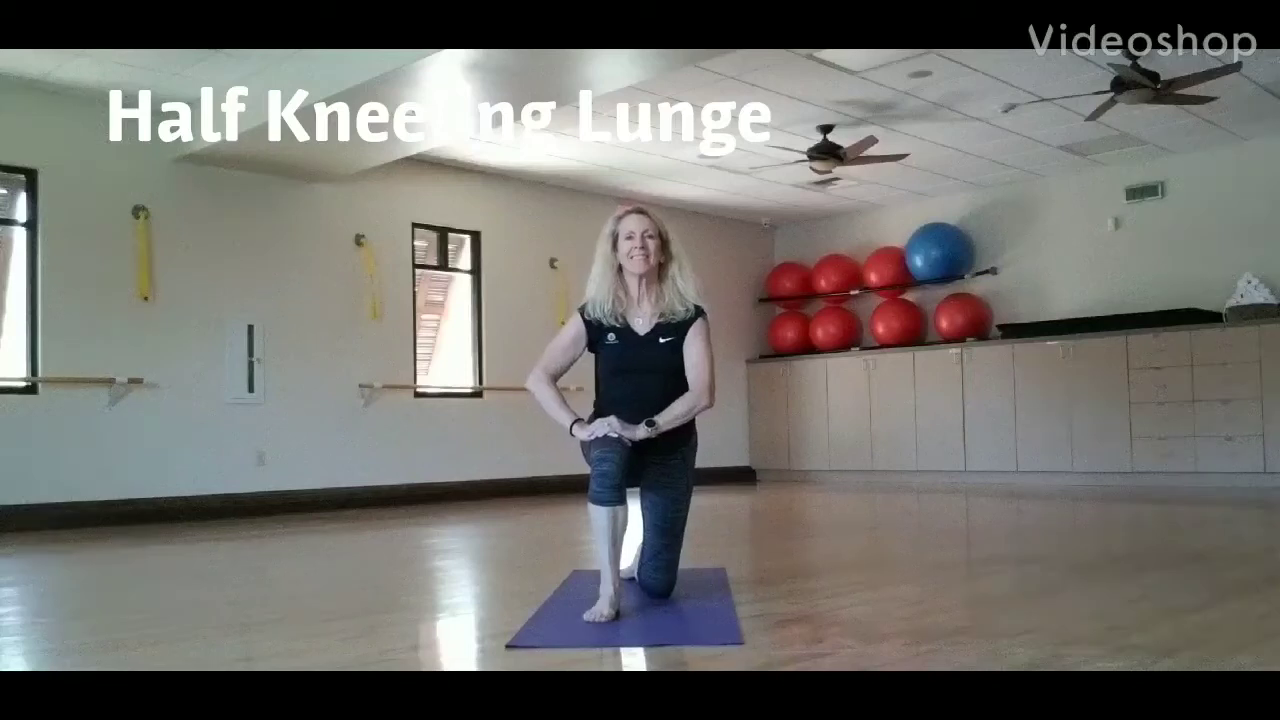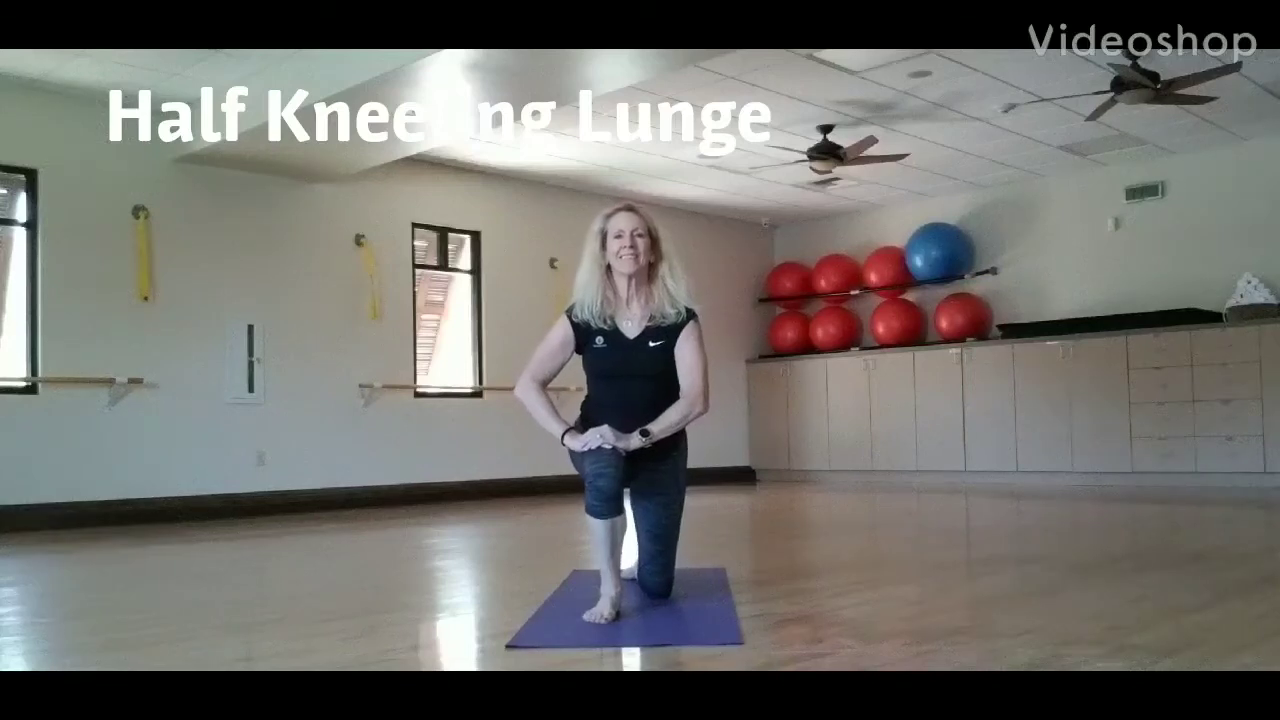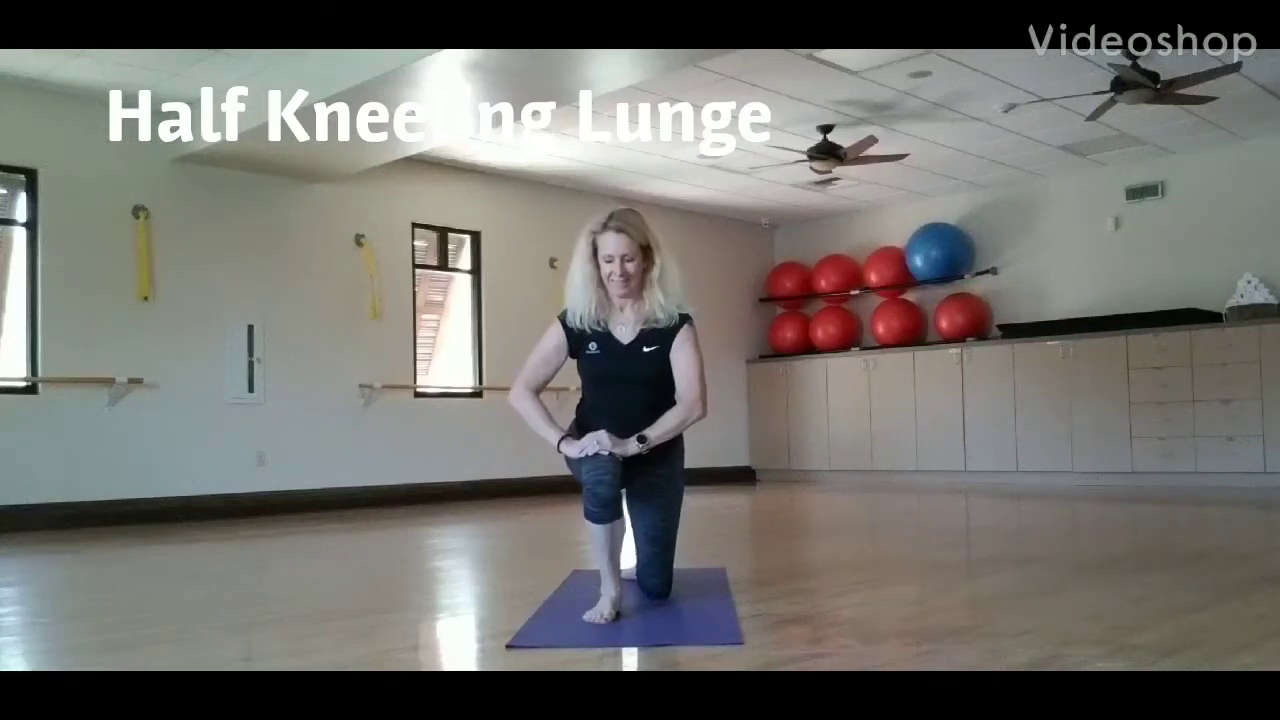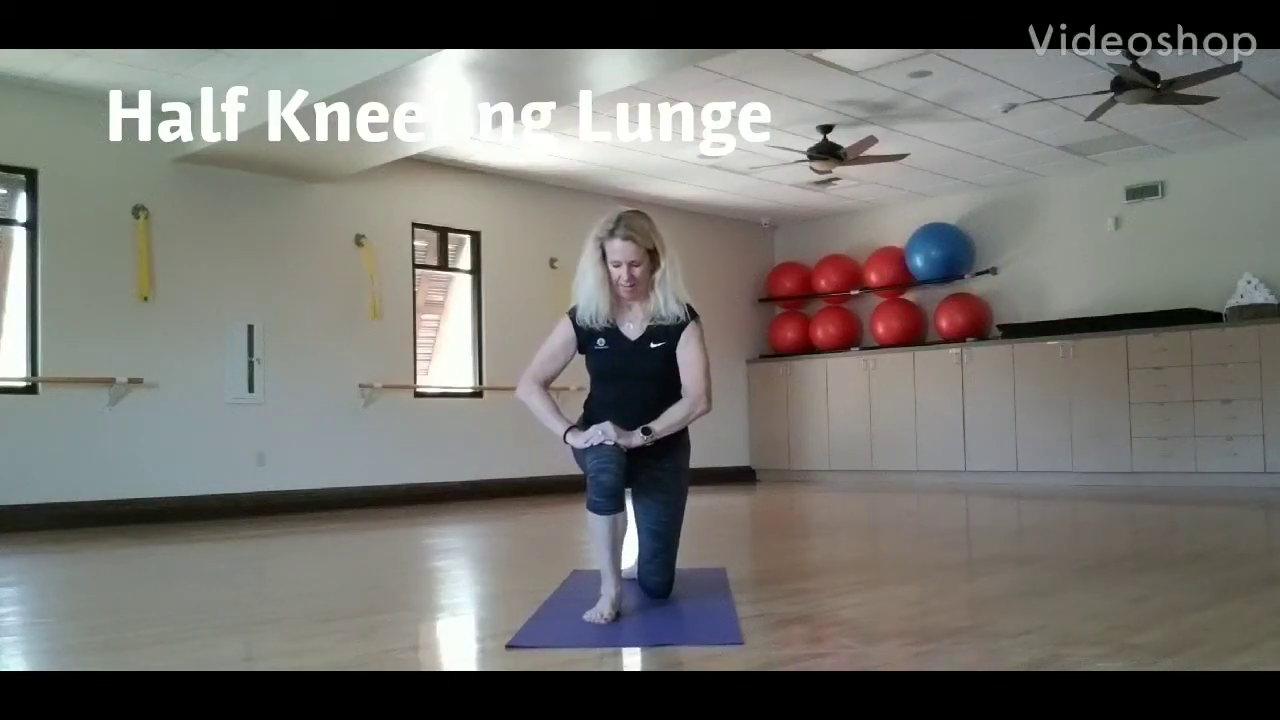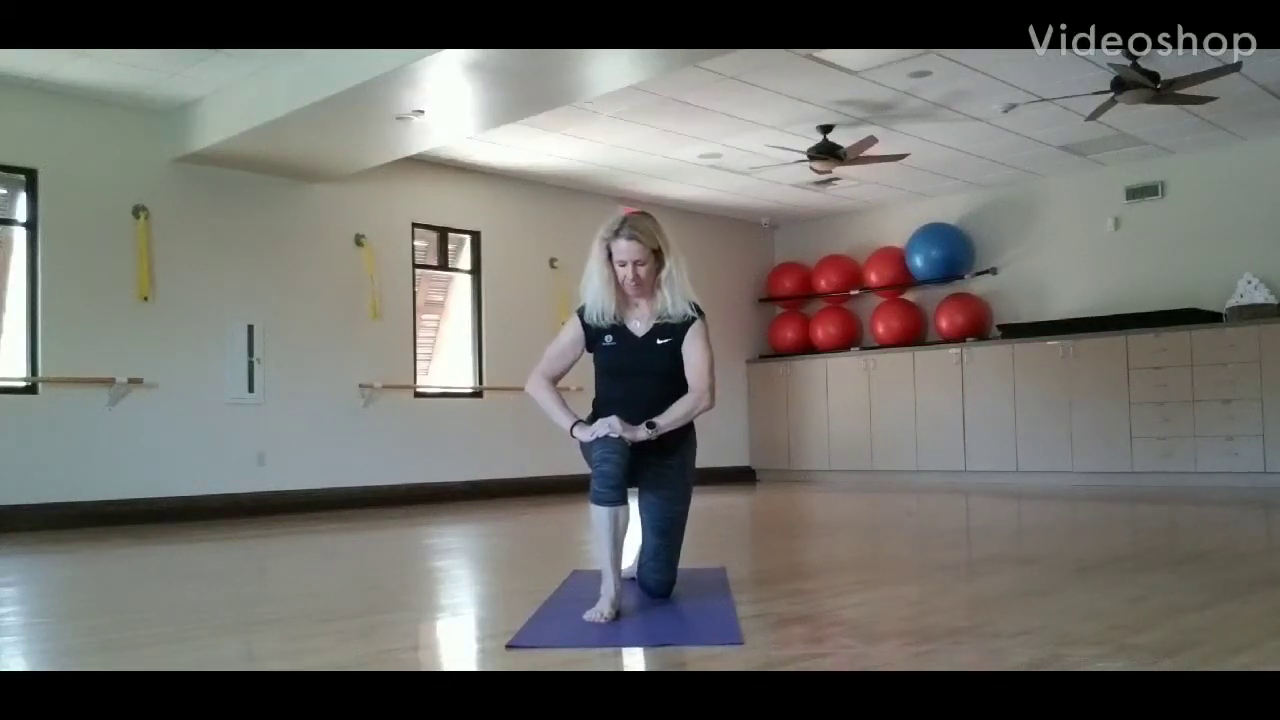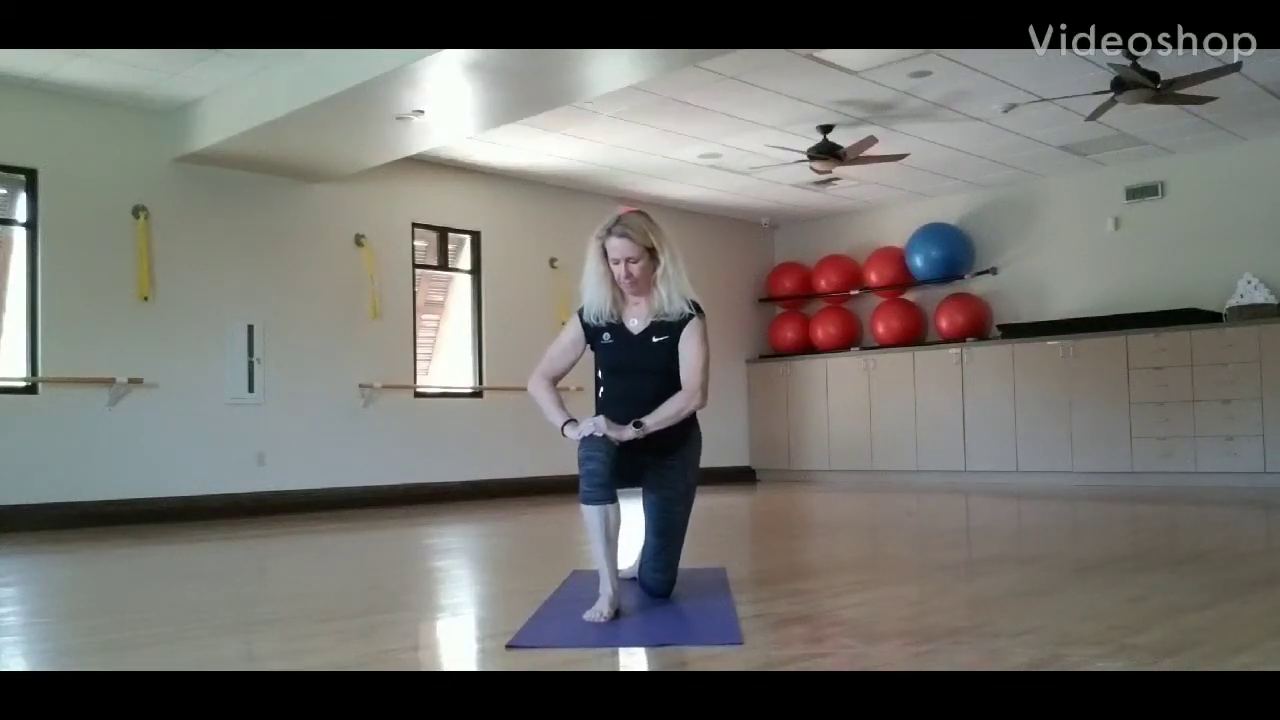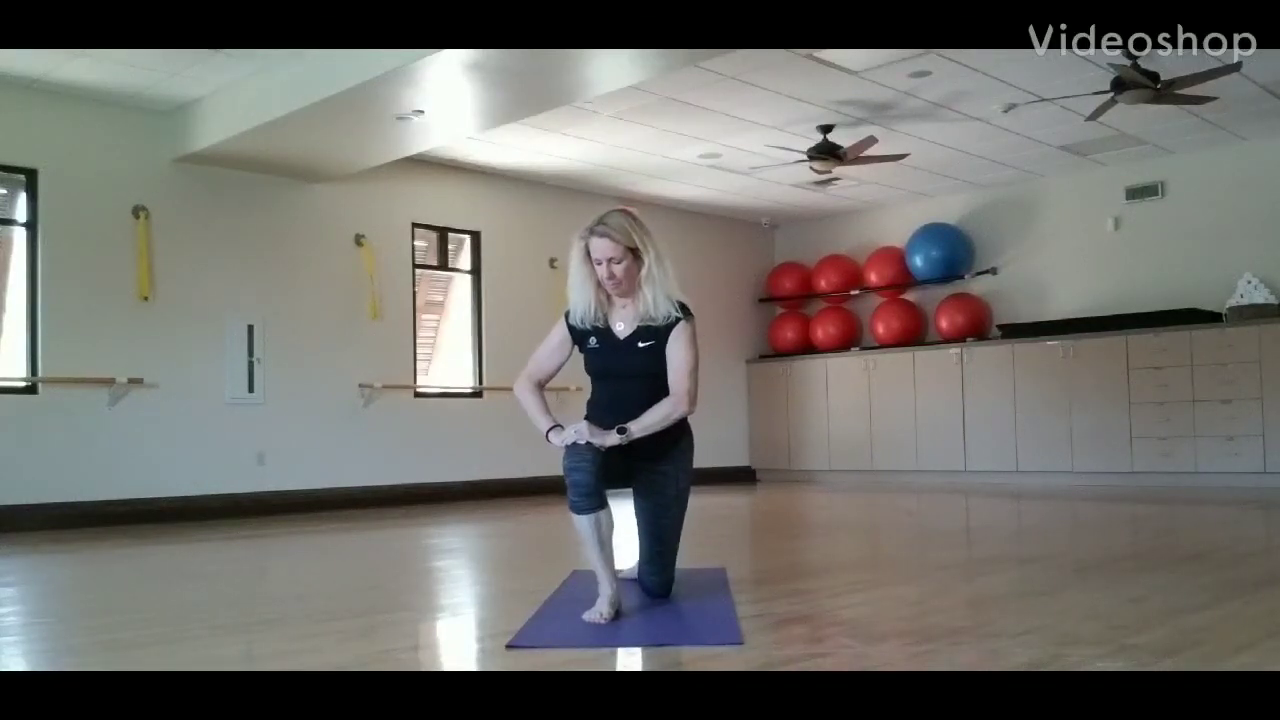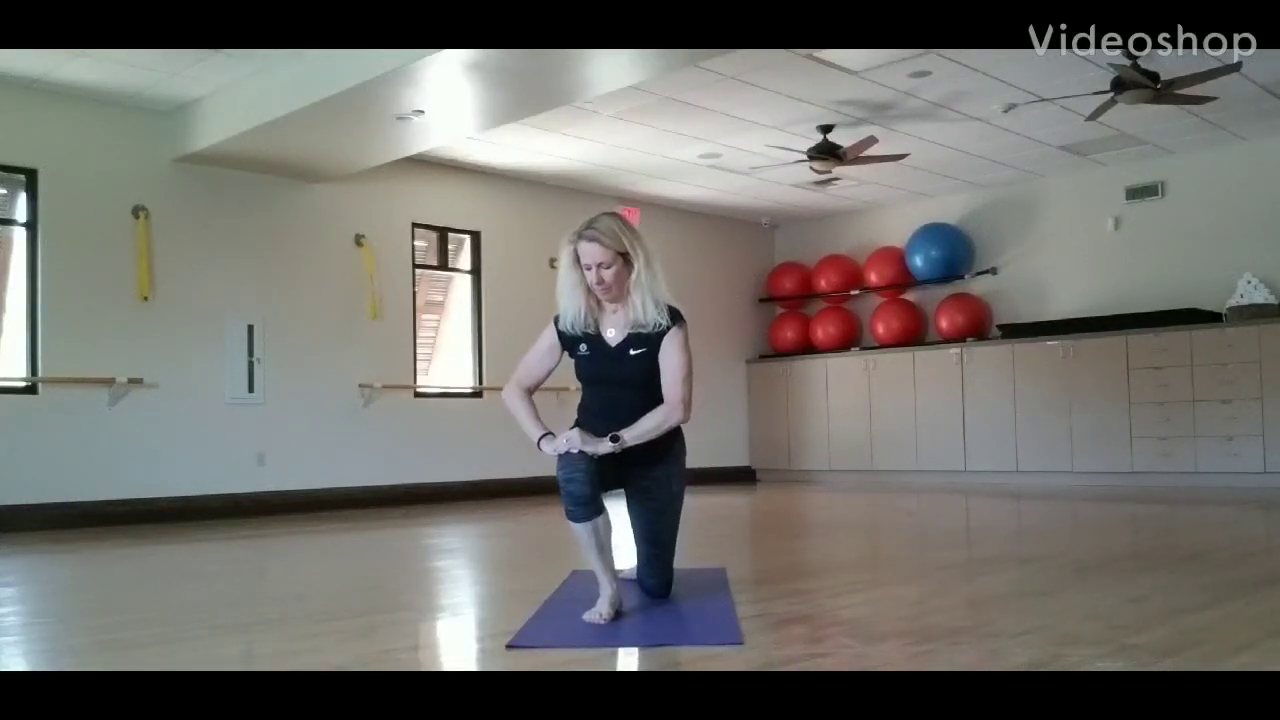
dt=0.5s
person 1, frame 1
left shoulder: (688, 316)
right shoulder: (594, 315)
left elbow: (702, 394)
right elbow: (538, 378)
left wrist: (643, 428)
right wrist: (576, 426)
left hip: (670, 446)
right hip: (611, 439)
left knee: (658, 585)
right knee: (608, 460)
left ankle: (640, 562)
right ankle: (608, 589)
person 1, frame 2
left shoulder: (680, 319)
right shoulder: (582, 317)
left elbow: (696, 399)
right elbow: (527, 385)
left wrist: (637, 437)
right wrist: (568, 435)
left hip: (661, 448)
right hip: (600, 443)
left knee: (657, 586)
right knee: (604, 472)
left ankle: (639, 566)
right ankle: (609, 589)
person 1, frame 3
left shoulder: (674, 323)
right shoulder: (575, 321)
left elbow: (693, 405)
right elbow: (521, 392)
left wrist: (634, 444)
right wrist: (563, 442)
left hip: (656, 452)
right hip: (595, 447)
left knee: (656, 587)
right knee: (601, 479)
left ankle: (640, 565)
right ankle: (609, 589)
person 1, frame 4
left shoulder: (680, 319)
right shoulder: (584, 318)
left elbow: (699, 399)
right elbow: (529, 385)
left wrist: (638, 436)
right wrist: (569, 433)
left hip: (662, 448)
right hip: (602, 442)
left knee: (657, 584)
right knee: (606, 470)
left ankle: (640, 564)
right ankle: (610, 589)
person 1, frame 5
left shoulder: (686, 317)
right shoulder: (593, 316)
left elbow: (702, 395)
right elbow: (538, 381)
left wrist: (643, 430)
right wrist: (577, 427)
left hip: (669, 446)
right hip: (609, 439)
left knee: (658, 584)
right knee: (610, 460)
left ankle: (641, 563)
right ankle: (609, 588)
person 1, frame 6
left shoulder: (684, 315)
right shoulder: (593, 316)
left elbow: (695, 394)
right elbow: (539, 380)
left wrist: (633, 428)
right wrist: (570, 426)
left hip: (672, 446)
right hip: (614, 439)
left knee: (658, 583)
right knee: (593, 458)
left ankle: (642, 564)
right ankle: (607, 589)
person 1, frame 7
left shoulder: (673, 317)
right shoulder: (580, 317)
left elbow: (683, 400)
right elbow: (526, 383)
left wrist: (617, 434)
right wrist: (554, 431)
left hip: (662, 450)
right hip: (601, 442)
left knee: (657, 586)
right knee: (579, 467)
left ankle: (643, 566)
right ankle: (607, 589)
person 1, frame 8
left shoulder: (665, 323)
right shoulder: (569, 323)
left elbow: (677, 408)
right elbow: (515, 390)
left wrist: (611, 442)
right wrist: (545, 439)
left hip: (654, 454)
right hip: (592, 447)
left knee: (656, 586)
right knee: (573, 477)
left ankle: (640, 569)
right ankle: (608, 589)
